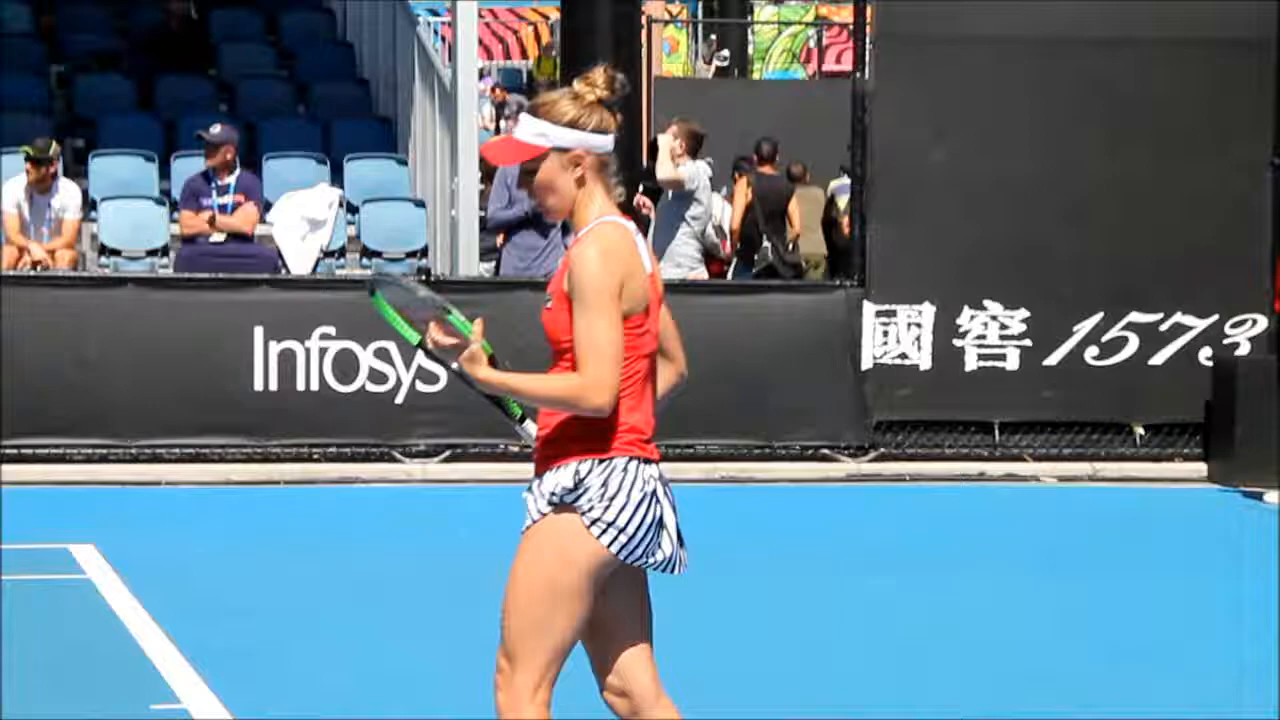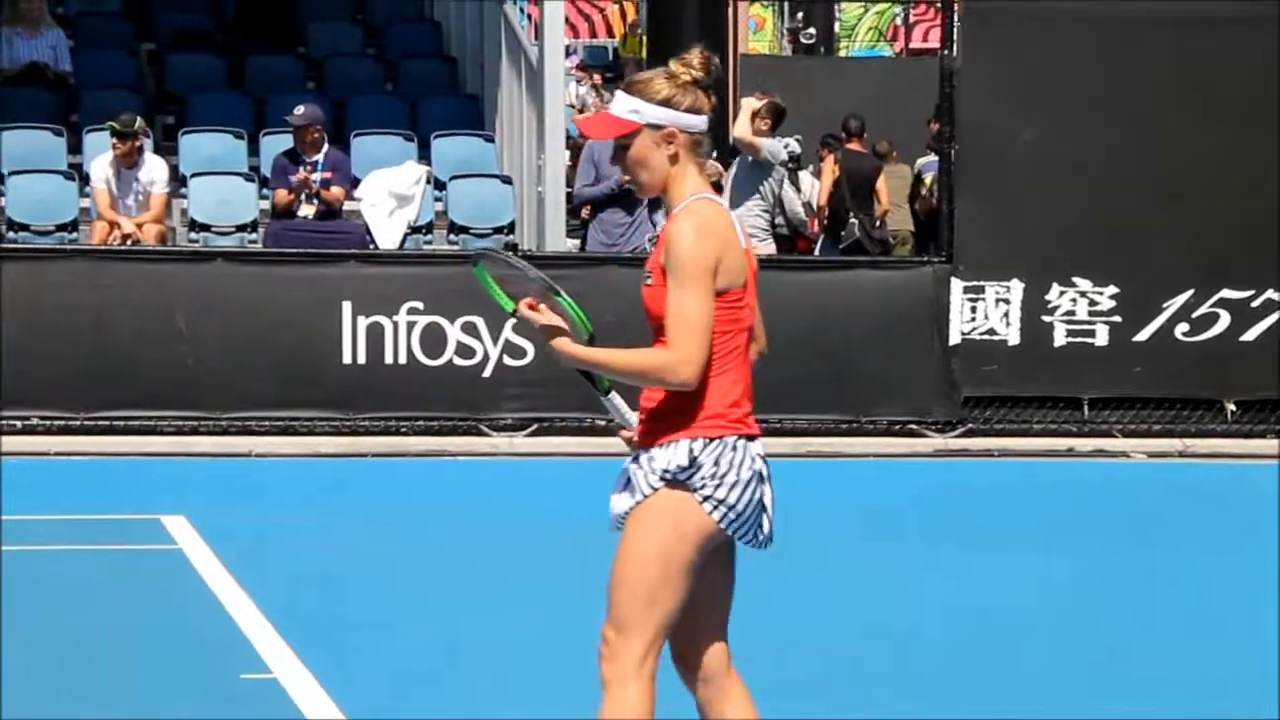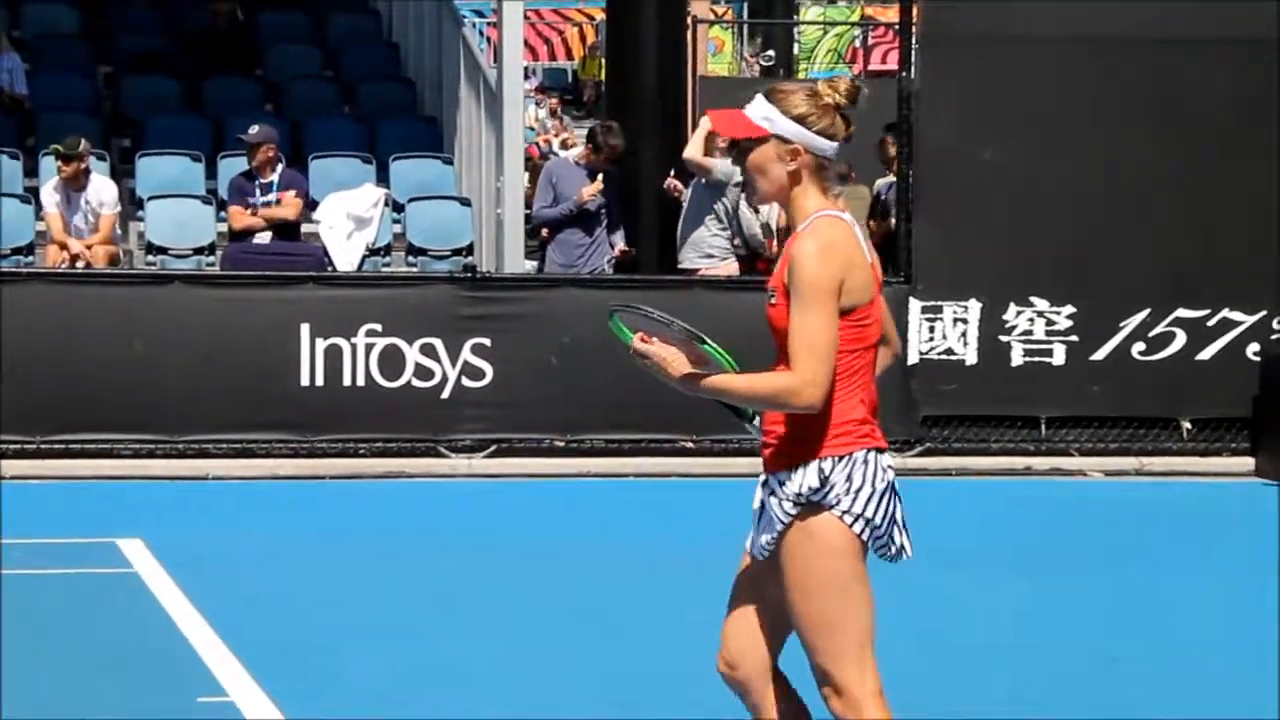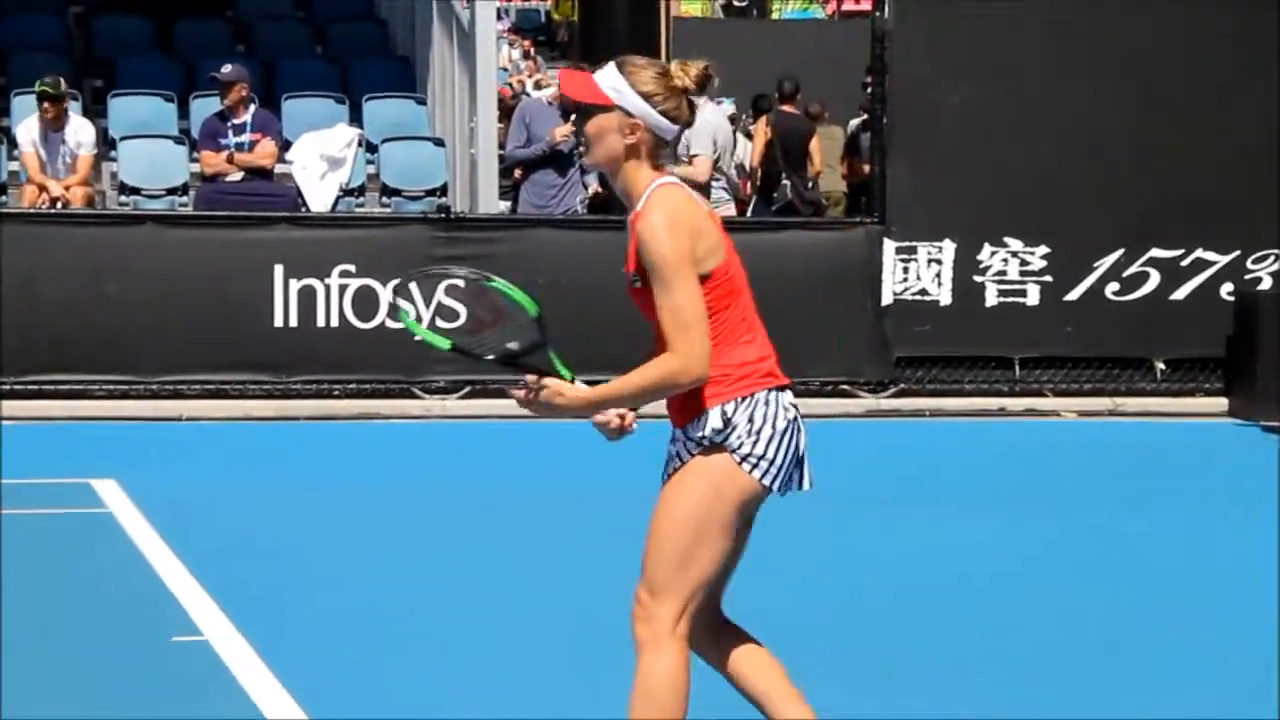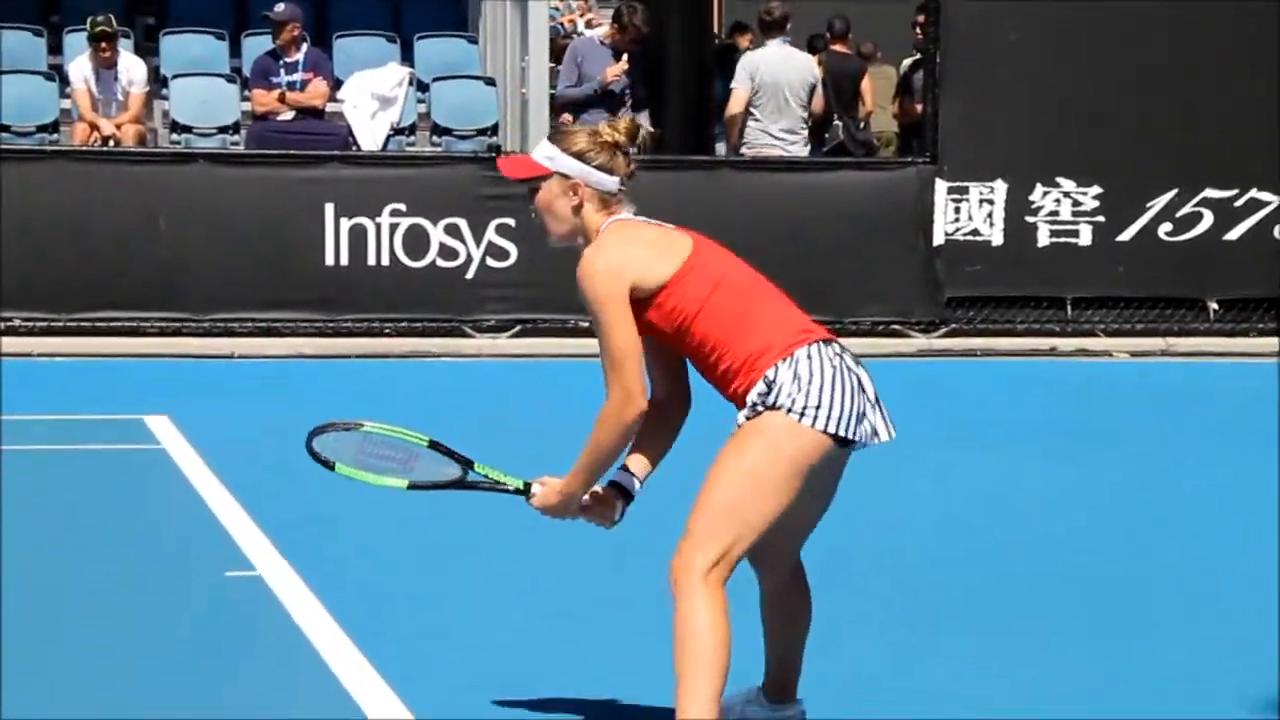
dt=1s
person 1, frame 1
left shoulder: (594, 251)
right shoulder: (624, 242)
left elbow: (596, 391)
right elbow: (671, 364)
left wrist: (484, 374)
left hip: (590, 486)
right hip: (618, 481)
person 1, frame 2
left shoulder: (691, 227)
right shoulder: (711, 221)
left elbow: (681, 365)
right elbow: (751, 341)
left wrist: (570, 349)
left hip: (693, 462)
right hip: (702, 456)
left knee: (623, 655)
right knee: (702, 660)
person 1, frame 3
left shoulder: (814, 246)
right shoulder: (835, 235)
left elbow: (806, 388)
right elbow: (886, 345)
left wrist: (691, 377)
left hip: (822, 479)
right hip: (810, 477)
right knee: (741, 659)
person 1, frame 4
left shoulder: (660, 220)
right shoulder: (658, 205)
left elbow: (689, 364)
left wrist: (581, 401)
right wrist: (621, 401)
left hip: (731, 423)
right hip: (733, 421)
left knee: (656, 620)
right knee: (692, 618)
person 1, frame 5
left shoulder: (601, 261)
right shoulder: (639, 249)
left elbow: (627, 405)
right elbow: (669, 401)
left wrist: (571, 490)
right wrist: (623, 486)
left hip: (800, 388)
right hip: (831, 376)
left knee: (695, 568)
right knee: (772, 554)
